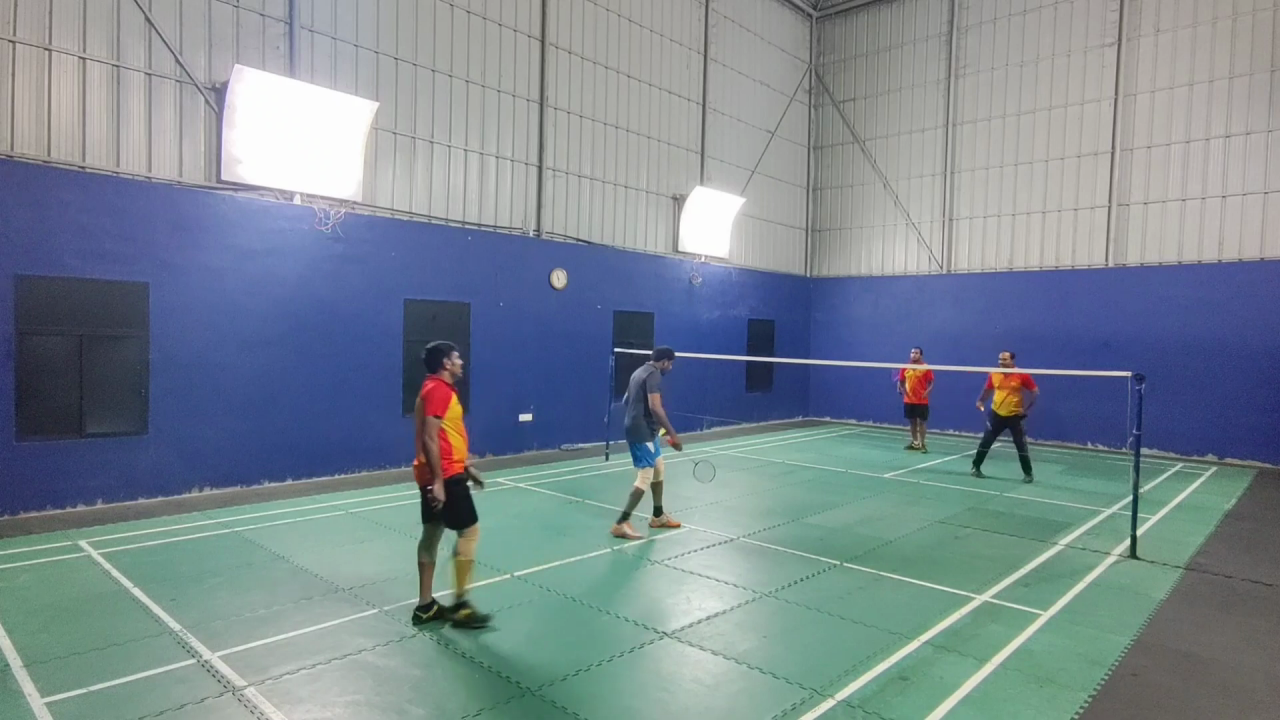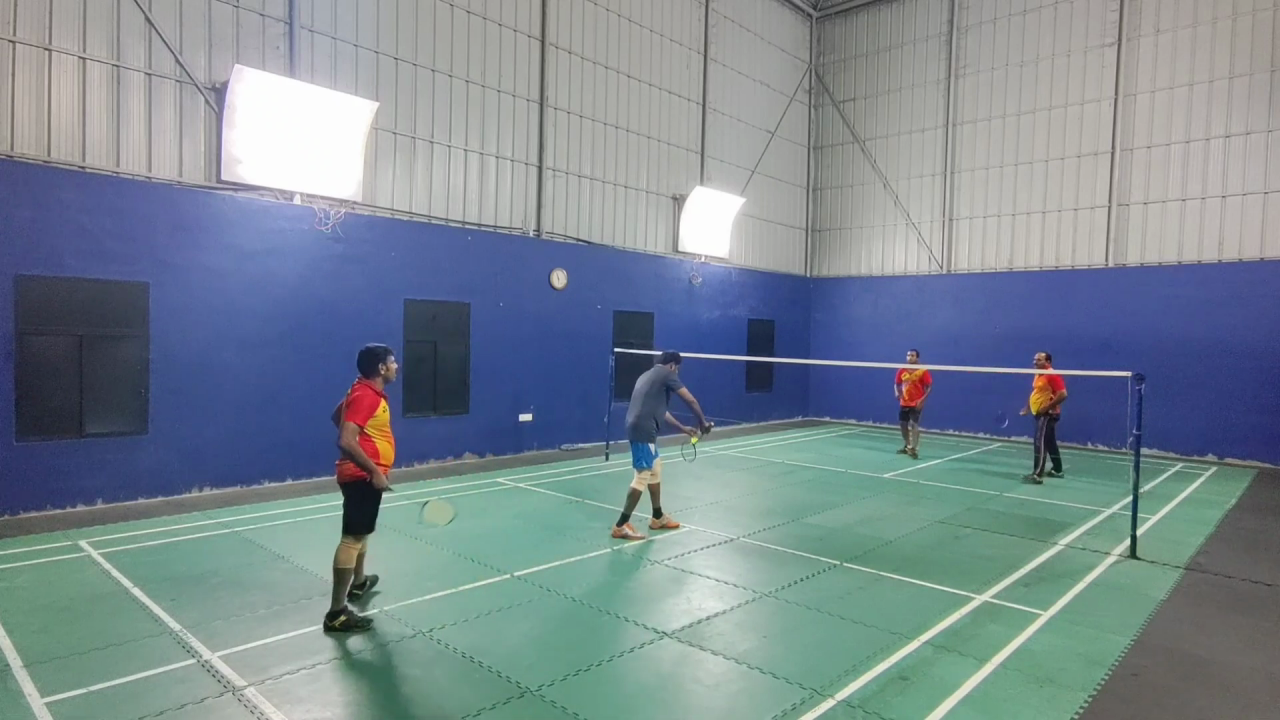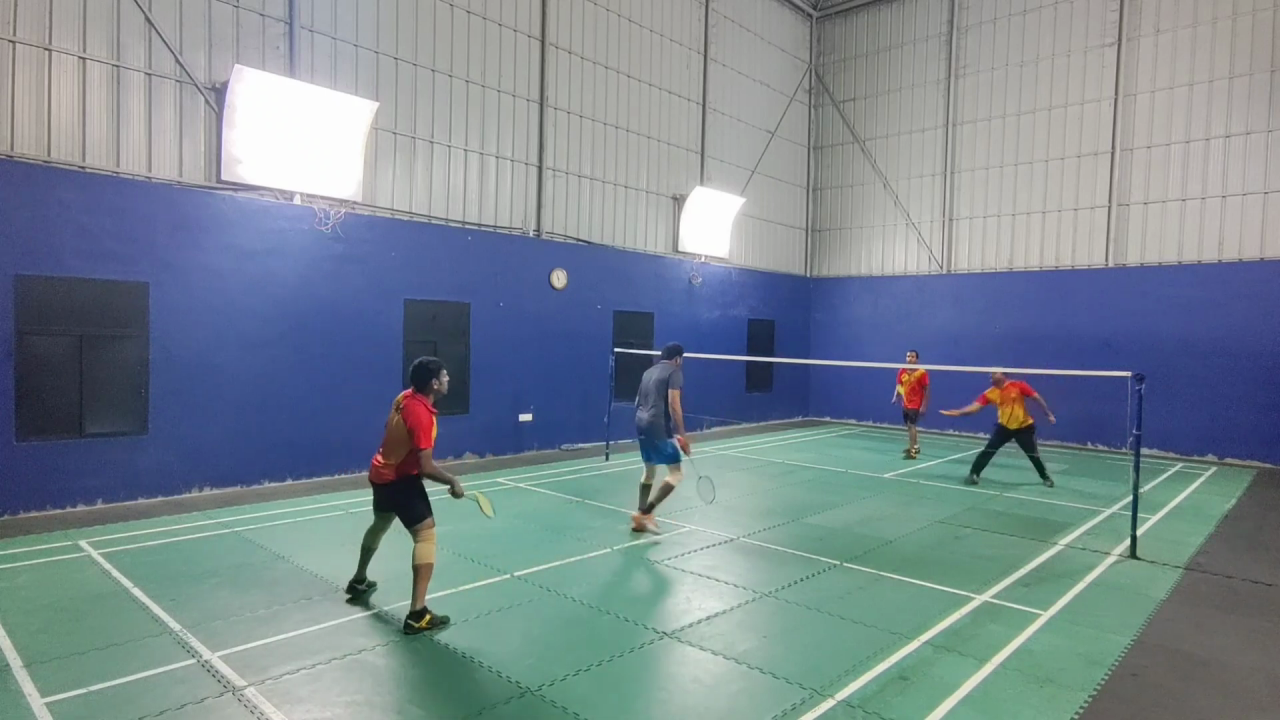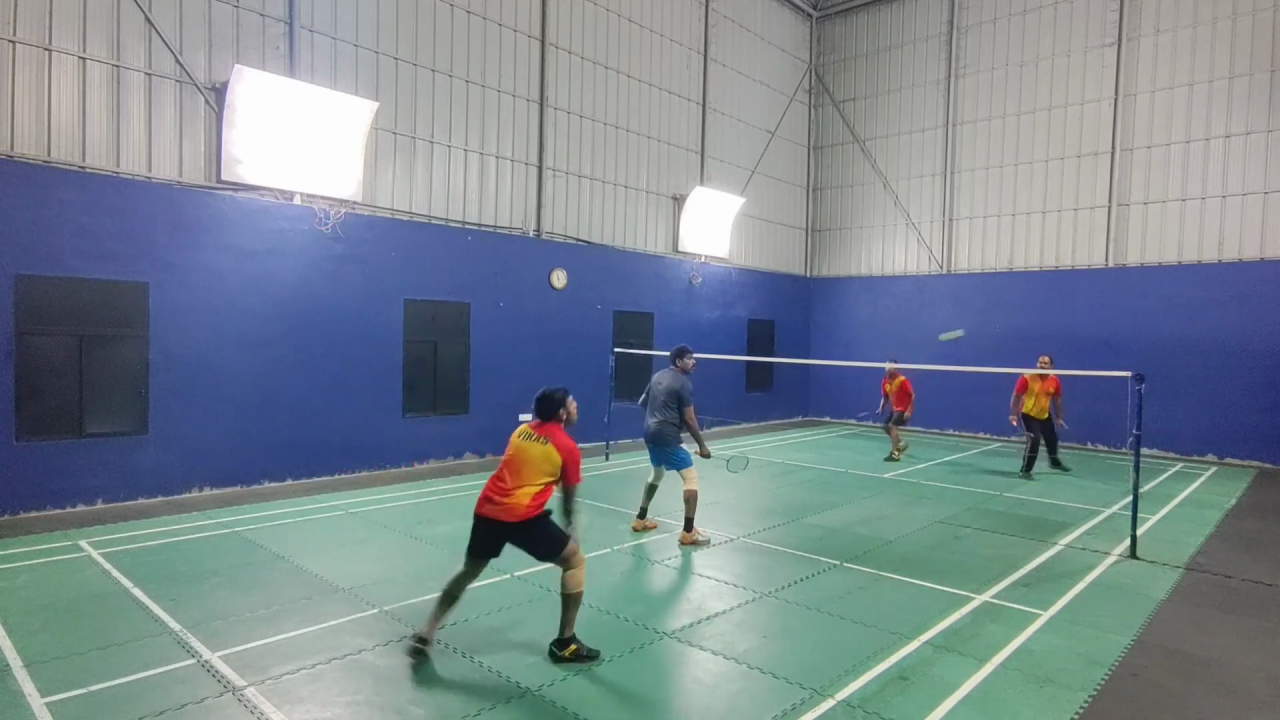
dt=1s
person 1, frame 1
left shoulder: (437, 390)
right shoulder: (438, 391)
right elbow: (429, 439)
left wrist: (469, 468)
right wrist: (438, 480)
left hip: (443, 475)
right hip: (443, 477)
left knee: (432, 534)
right knee: (469, 531)
left ankle: (425, 605)
right ankle: (461, 605)
person 1, frame 2
left shoulder: (364, 391)
right shoulder: (367, 396)
left elbow: (337, 418)
right elbow: (346, 441)
right wrist: (374, 472)
left hip: (359, 475)
right hip: (362, 477)
left knee: (357, 532)
right knee: (352, 539)
left ankle: (358, 581)
right ankle: (337, 613)
person 1, frame 3
left shoulder: (406, 397)
right shoulder: (422, 415)
right elbow: (426, 467)
right wrist: (453, 482)
left hip: (381, 473)
right hip: (400, 479)
left knee: (380, 525)
right knee: (426, 536)
left ankle: (359, 581)
right ankle: (417, 613)
person 1, frame 4
left shoulder: (522, 430)
right shoulder: (568, 448)
right elbow: (568, 498)
right wrist: (569, 519)
left hip: (487, 510)
right hip: (524, 517)
left knee: (469, 572)
right knee: (575, 561)
left ankle: (426, 635)
right ankle: (565, 644)
person 2, frame 1
left shoulder: (640, 372)
right shoulder: (653, 375)
left elbow: (626, 400)
right elbow: (655, 408)
right wrist: (672, 434)
left hip: (642, 430)
right hip: (641, 431)
left knee: (658, 469)
right knee: (645, 477)
left ankle: (658, 516)
right ankle: (621, 524)
person 2, frame 2
left shoulder: (648, 375)
right shoulder: (666, 374)
right elbow: (690, 400)
left wrist: (683, 428)
right wrist: (703, 422)
left hip: (640, 428)
right hip: (643, 430)
left knee: (655, 470)
right knee: (642, 476)
left ankle: (658, 517)
right ankle: (621, 525)
person 2, frame 3
left shoulder: (648, 372)
right shoulder: (674, 372)
left elbow: (638, 402)
right elbow: (674, 404)
right wrist: (682, 434)
left hip: (642, 425)
right hip: (659, 428)
left knee: (649, 471)
right knee: (677, 472)
left ankle: (640, 517)
right ankle: (646, 512)
person 2, frame 4
left shoulder: (657, 376)
right shoulder: (683, 383)
left elbow: (642, 402)
right elbow: (689, 420)
right wrist: (702, 445)
left hip: (650, 433)
right hip: (667, 436)
left knee: (657, 474)
right knee: (690, 477)
left ankle: (641, 519)
right ankle: (688, 532)
